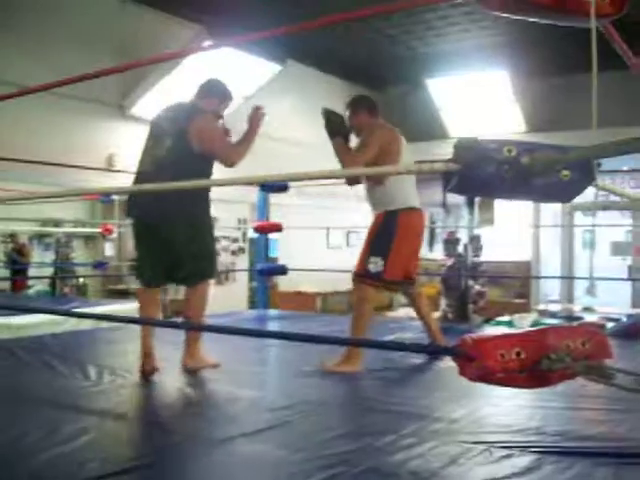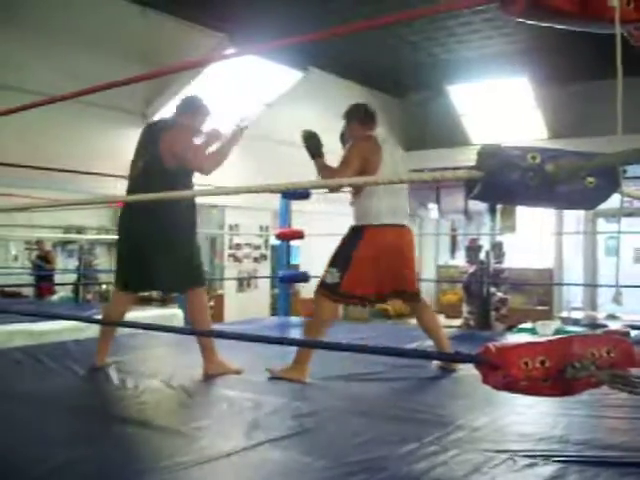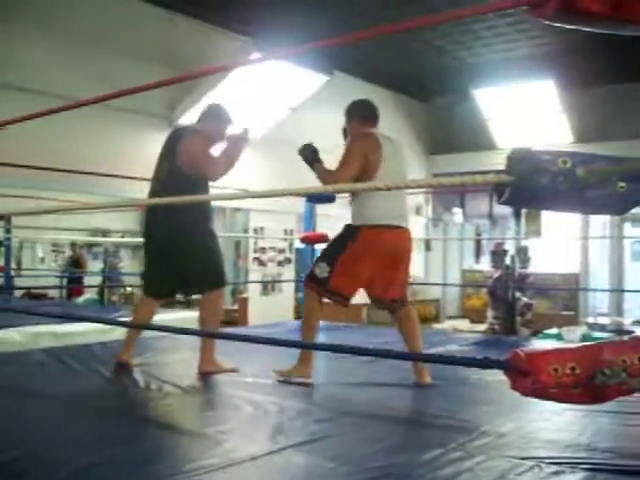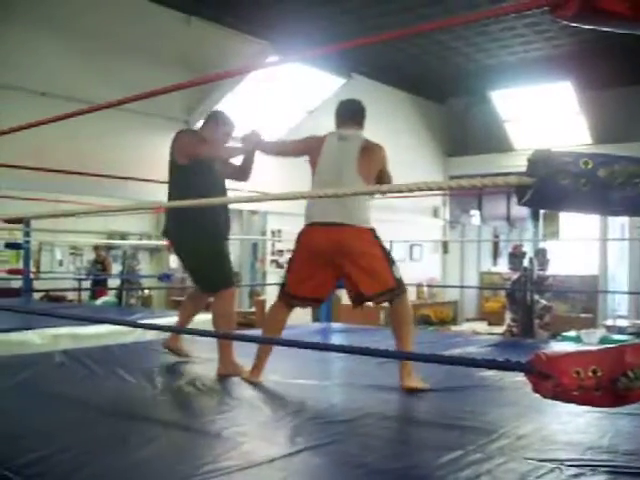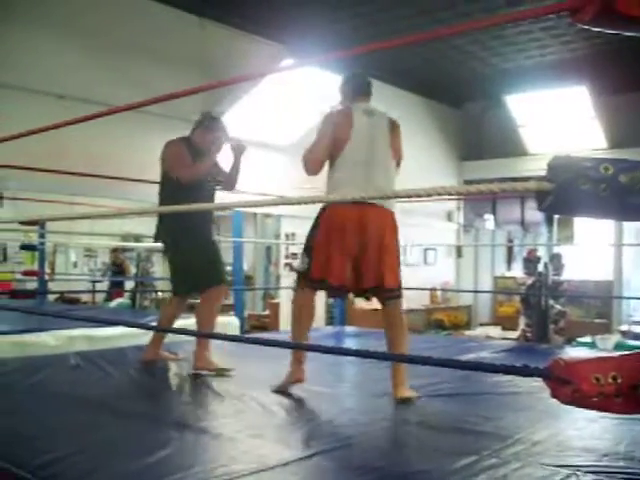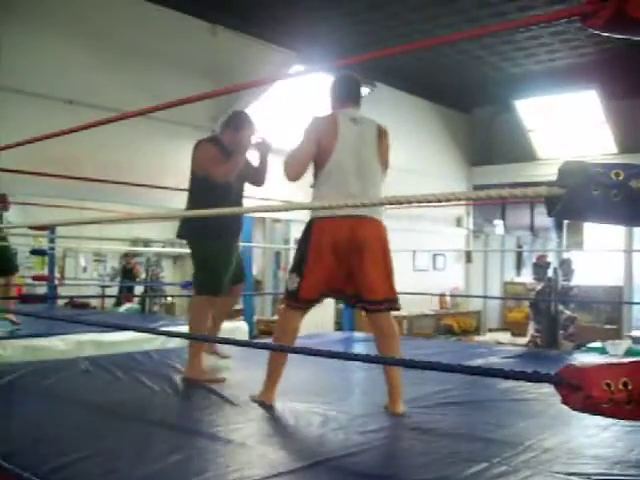
dt=0.5s
person 1, frame 1
left shoulder: (378, 131)
right shoulder: (384, 137)
left elbow: (351, 164)
right elbow: (354, 177)
left wrist: (335, 136)
right wrist: (343, 140)
left hip: (398, 216)
right hip: (407, 216)
left knee: (366, 281)
right knee: (407, 284)
left ankle: (353, 358)
right ankle: (438, 340)
person 1, frame 2
left shoulder: (361, 145)
right shoulder: (390, 150)
left elbow: (334, 181)
left wrist: (317, 156)
left hip: (372, 231)
right hip: (401, 232)
left knee: (328, 293)
right knee: (413, 297)
left ankle: (300, 366)
right ankle: (448, 355)
person 1, frame 3
left shoulder: (360, 143)
right shoulder: (394, 148)
left elbow: (335, 181)
left wrist: (315, 162)
left hip: (368, 231)
right hip: (400, 234)
left knee: (315, 287)
right knee: (398, 305)
left ankle: (304, 365)
right ankle: (422, 372)
person 1, frame 4
left shoulder: (317, 144)
right shoulder: (375, 151)
left elbow: (273, 148)
right elbow: (386, 187)
left wrist: (254, 141)
left hip: (315, 232)
right hip: (356, 234)
left knee: (286, 300)
right knee: (398, 296)
left ankle: (256, 369)
right ankle: (408, 373)
person 1, frame 5
left shoulder: (337, 118)
right shoulder: (392, 126)
left elbow: (312, 166)
left wrist: (310, 150)
left hip: (340, 211)
right hip: (381, 214)
left knee: (306, 286)
right knee: (391, 298)
left ankle: (297, 367)
right ankle: (400, 382)
person 1, frame 6
left shoulder: (322, 125)
right shoulder: (381, 134)
left elbow: (294, 172)
left wrist: (294, 154)
left hip: (327, 223)
right hip: (370, 224)
left knee: (294, 305)
right knee: (381, 311)
left ankle: (269, 389)
right ankle: (396, 398)
person 2, frame 1
left shoulder: (167, 114)
right shoulder: (205, 121)
right elbow: (230, 158)
left wrist: (217, 135)
right wrist: (253, 127)
left hip: (147, 205)
right hip: (184, 210)
left knee: (151, 283)
right knee: (197, 281)
left ankle: (147, 351)
right ankle: (192, 354)
person 2, frame 2
left shoulder: (153, 130)
right shoulder: (178, 135)
right elbow: (204, 166)
left wrist: (206, 142)
right wrist: (230, 140)
left hip: (135, 220)
right hip: (168, 223)
left knee: (125, 289)
right knee: (194, 287)
left ankle: (100, 354)
right ankle: (211, 360)
person 2, frame 3
left shoulder: (179, 138)
right shoulder: (195, 143)
left elbow: (207, 169)
right elbow: (213, 172)
left wrist: (230, 146)
right wrist: (237, 147)
left hip: (161, 226)
right hip: (188, 227)
left knee: (155, 292)
right knee: (213, 289)
left ankle: (126, 350)
right ankle: (208, 359)
person 2, frame 4
left shoulder: (213, 159)
right shoulder: (186, 139)
left elbow: (241, 175)
right elbow: (215, 152)
left wrist: (249, 151)
right wrist: (246, 146)
left hip: (205, 227)
right hip: (193, 228)
left knee: (207, 286)
right knee: (224, 288)
left ankle: (175, 338)
right ankle: (227, 362)
person 2, frame 5
left shoulder: (206, 158)
right shoulder: (176, 148)
left elbow: (229, 184)
right elbow: (186, 175)
left wrist: (237, 157)
right wrist: (214, 154)
left hip: (195, 232)
right hip: (182, 231)
left knee: (182, 293)
right knee: (215, 287)
left ankle: (154, 348)
right ankle: (201, 355)
person 2, frame 6
left shoulder: (234, 154)
right shoulder: (206, 148)
left elbow: (258, 180)
right elbow: (222, 175)
left wrist: (263, 155)
right wrist: (243, 151)
left hip: (223, 232)
right hip: (206, 231)
left knee: (235, 285)
right knee: (207, 291)
left ankle: (210, 339)
right ankle: (194, 364)
